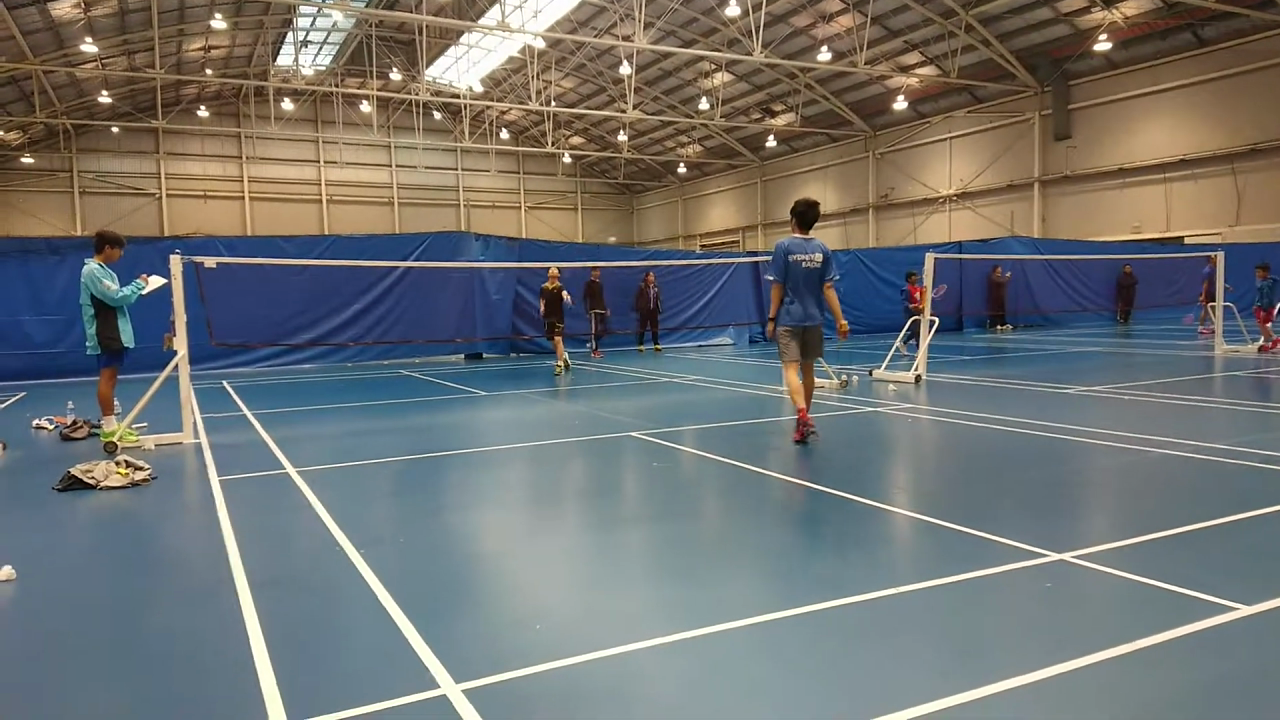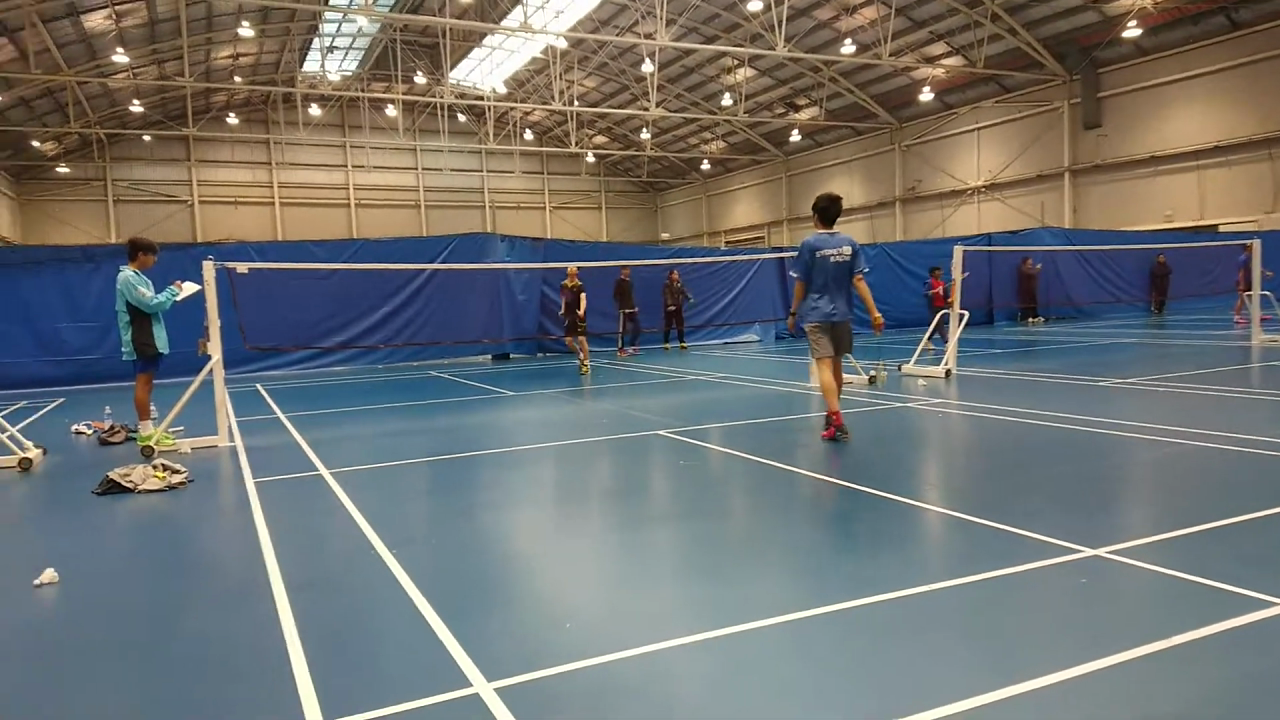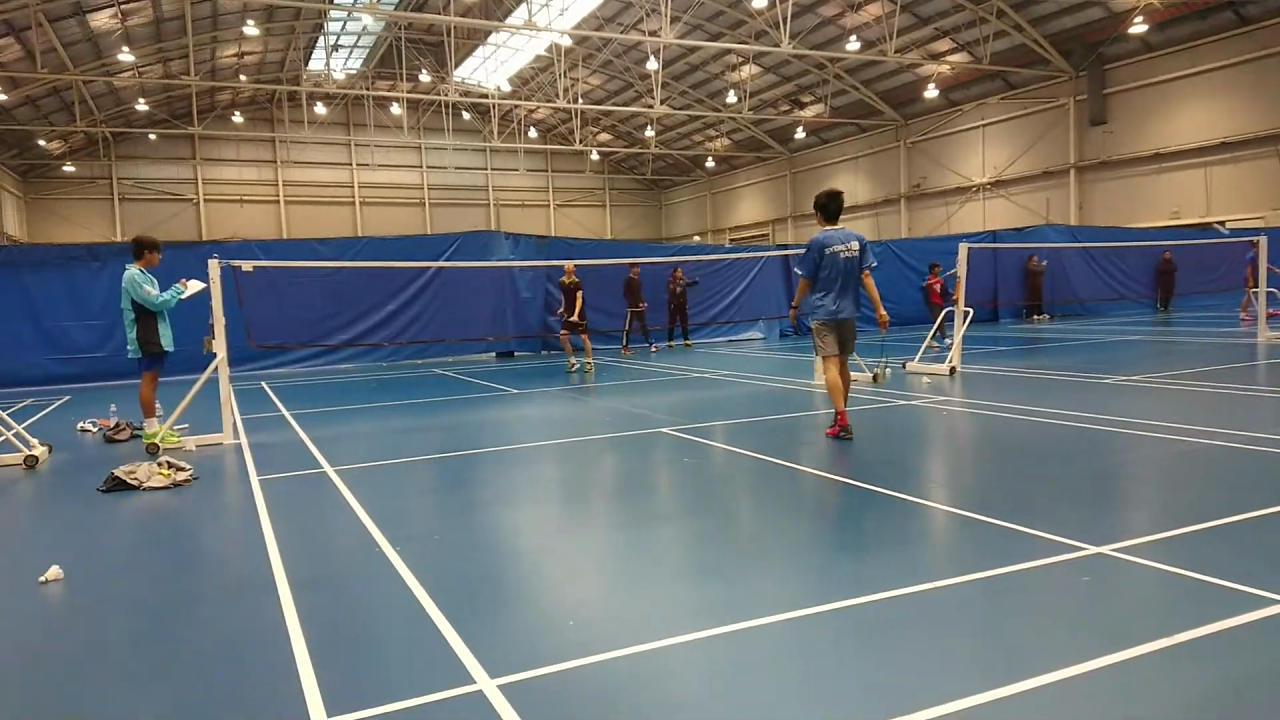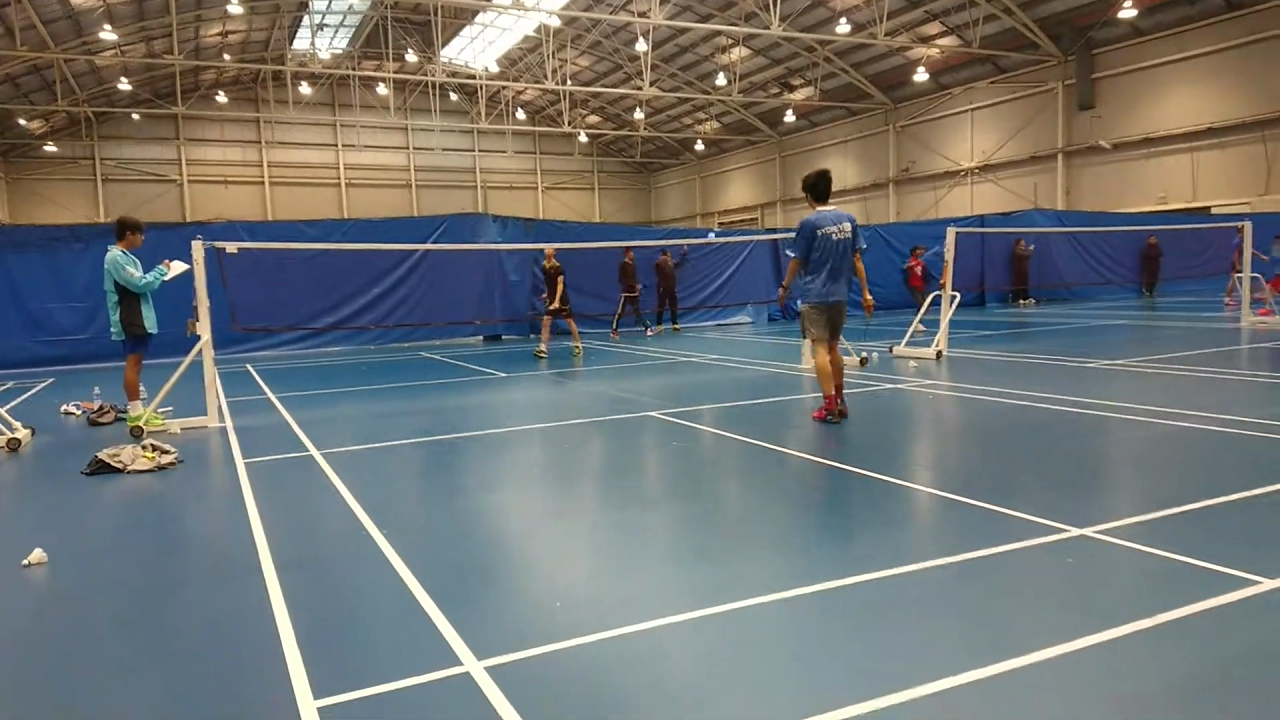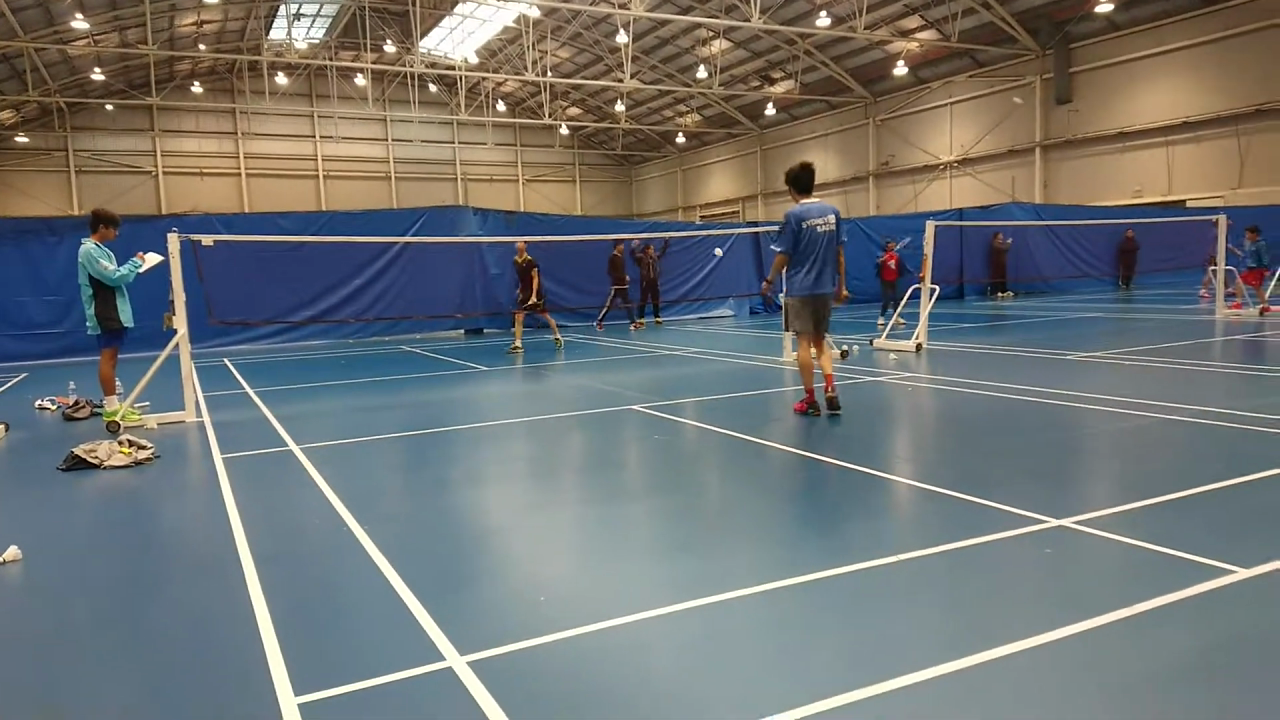
dt=0.1s
person 1, frame 1
left shoulder: (783, 247)
right shoulder: (823, 250)
left elbow: (777, 287)
right elbow: (828, 288)
left wrist: (771, 319)
right wrist: (840, 319)
left hip: (788, 319)
right hip: (813, 319)
left knee: (791, 370)
right knee: (808, 368)
left ankle: (804, 418)
right ankle: (804, 419)
person 1, frame 2
left shoulder: (809, 244)
right shoulder: (850, 244)
left elbow: (801, 283)
right elbow: (858, 281)
left wrist: (793, 312)
right wrist: (874, 312)
left hip: (818, 316)
right hip: (842, 315)
left knee: (825, 367)
right knee: (837, 365)
left ankle: (837, 423)
right ankle: (832, 415)
person 1, frame 3
left shoulder: (817, 242)
right shoulder: (858, 240)
left elbow: (805, 280)
right elbow: (866, 276)
left wrist: (794, 306)
right wrist: (880, 309)
left hip: (823, 313)
right hip: (848, 312)
left knee: (831, 366)
right knee: (843, 364)
left ankle: (842, 423)
right ankle: (841, 413)
person 1, frame 4
left shoulder: (809, 223)
right shoulder: (848, 220)
left elbow: (797, 261)
right elbow: (857, 260)
left wrist: (785, 286)
right wrist: (865, 292)
left hip: (815, 296)
right hip: (840, 294)
left knee: (820, 349)
right knee: (833, 346)
left ankle: (830, 406)
right ankle: (839, 398)
person 1, frame 5
left shoulder: (794, 215)
right shoulder: (832, 212)
left elbow: (783, 256)
right elbow: (839, 253)
left wrist: (769, 281)
right wrist: (841, 285)
left hip: (800, 289)
right hip: (825, 288)
left knee: (804, 343)
right knee: (820, 341)
left ankle: (811, 400)
right ankle: (830, 388)
person 2, frame 1
left shoulder: (101, 270)
right shoulder: (93, 271)
left elbow: (113, 298)
right elbow: (116, 297)
left wrist: (136, 289)
right wrist: (139, 284)
left hip: (114, 333)
right hip: (106, 334)
left knee: (110, 379)
right knee: (107, 379)
left ankle: (111, 425)
right ankle: (108, 429)
person 2, frame 2
left shoulder: (136, 277)
right shoulder: (128, 278)
left elbow: (149, 304)
right elbow: (151, 304)
left wrist: (171, 295)
right wrist: (173, 290)
left hip: (149, 338)
right hip: (142, 340)
left knee: (146, 384)
right knee: (143, 384)
left ankle: (148, 429)
right ankle: (146, 433)
person 2, frame 3
left shoulder: (141, 275)
right shoulder: (134, 276)
left elbow: (154, 302)
right elbow: (156, 302)
left wrist: (176, 294)
right wrist: (178, 288)
left hip: (154, 337)
right hip: (147, 338)
left knee: (151, 381)
right knee: (149, 381)
left ankle: (153, 427)
right ankle: (151, 430)
person 2, frame 4
left shoulder: (124, 257)
right shoulder: (116, 258)
left elbow: (137, 284)
right elbow: (139, 284)
left wrist: (159, 274)
right wrist: (161, 270)
left hip: (137, 318)
right hip: (130, 321)
left knee: (136, 364)
right knee: (133, 364)
left ankle: (137, 409)
right ankle: (135, 413)
person 2, frame 5
left shoulder: (98, 250)
right shoulder: (90, 251)
left elbow: (111, 277)
right elbow: (113, 277)
left wrist: (133, 268)
right wrist: (135, 262)
left hip: (112, 312)
right hip: (105, 314)
left knee: (111, 358)
right knee: (108, 358)
left ankle: (113, 404)
right ankle: (111, 408)
